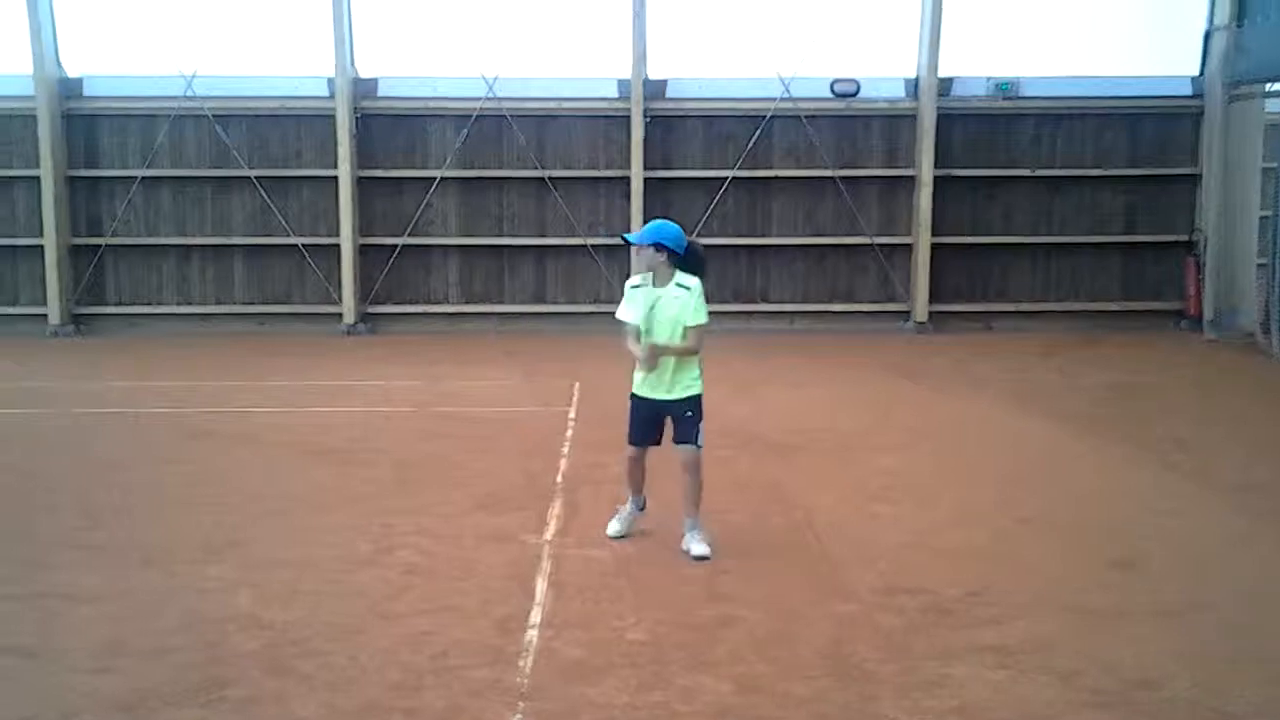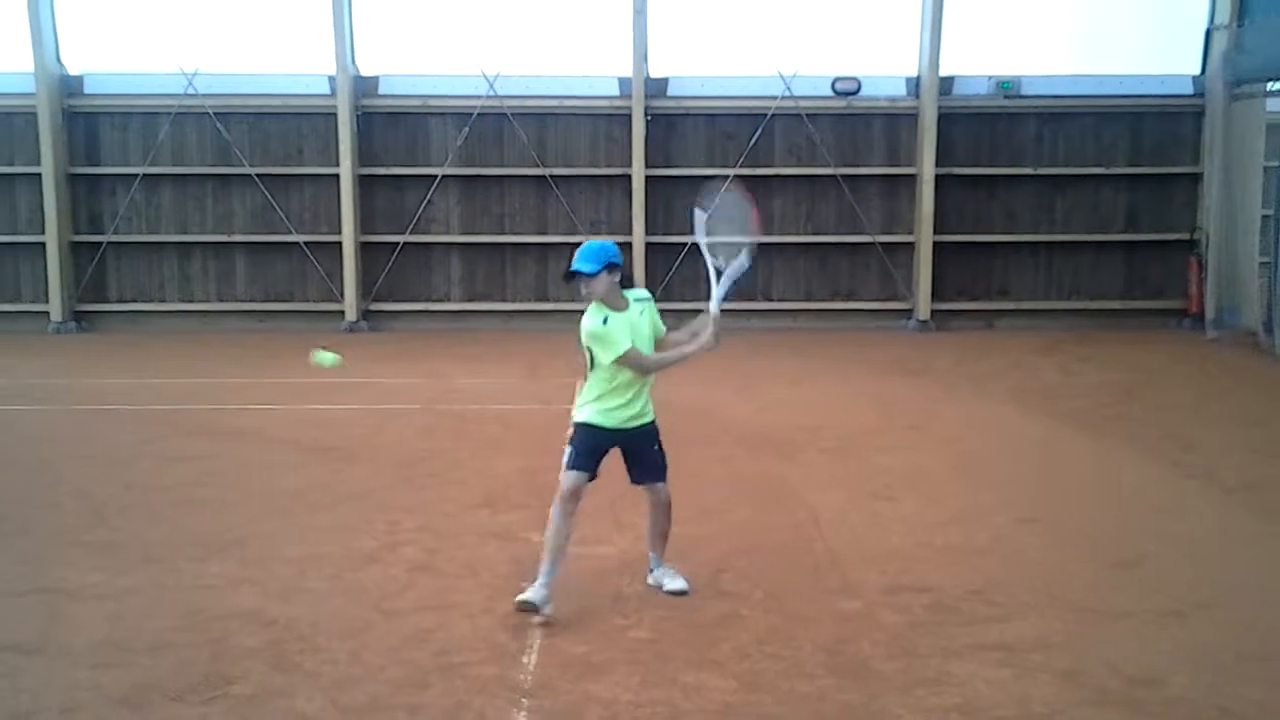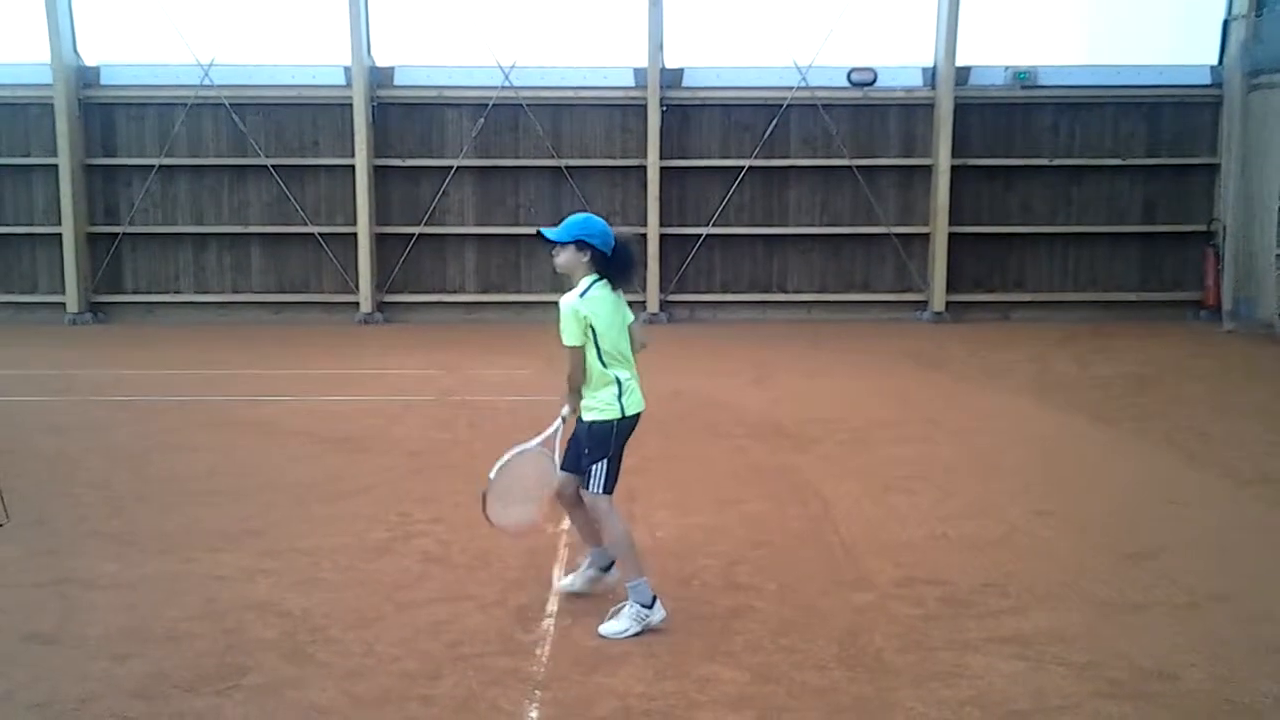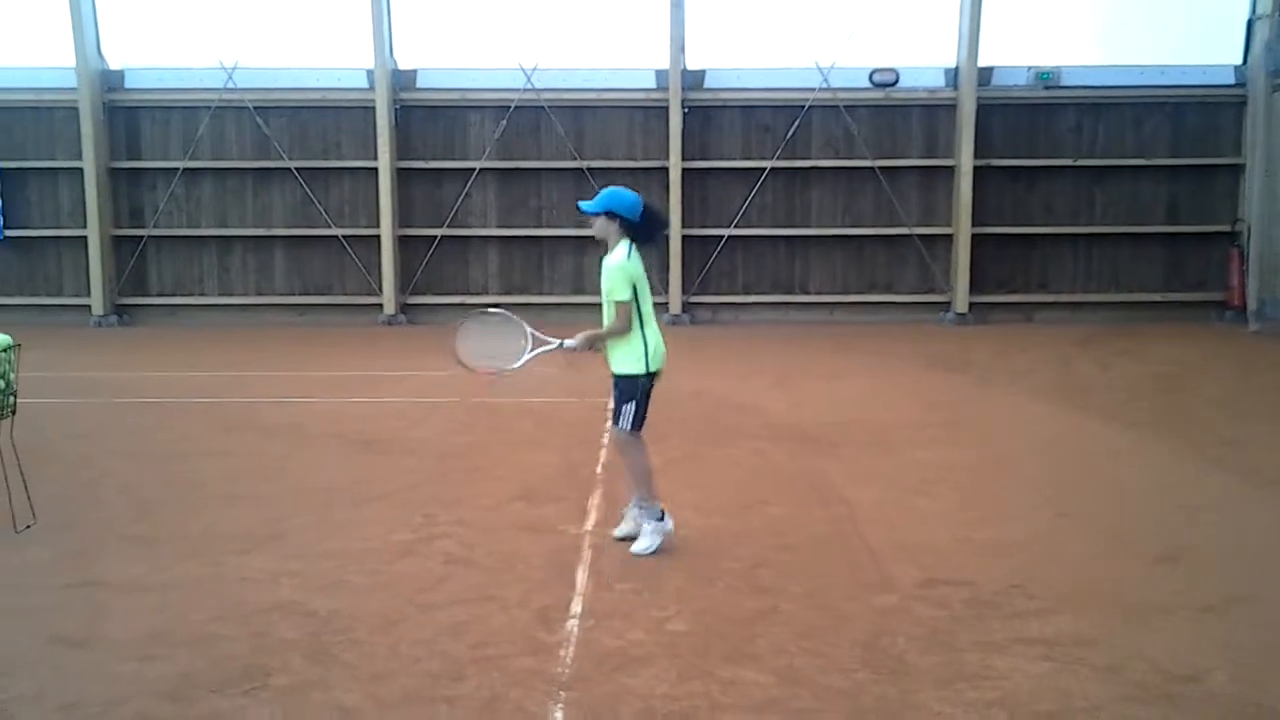
dt=1s
person 1, frame 1
left shoulder: (690, 288)
right shoulder: (635, 287)
left elbow: (695, 345)
right elbow: (631, 337)
left wrist: (662, 348)
right wrist: (641, 355)
left hip: (683, 390)
right hip: (645, 388)
left knee: (690, 457)
right knee: (635, 454)
left ankle: (692, 531)
right ankle: (634, 506)
person 1, frame 2
left shoulder: (642, 300)
right shoulder: (594, 325)
left elbow: (660, 344)
right elbow: (646, 365)
left wrist: (697, 329)
right wrist: (697, 347)
left hip: (638, 418)
right hip: (595, 417)
left knee: (660, 496)
right knee: (568, 491)
left ankle: (658, 566)
right ankle: (542, 586)
person 1, frame 3
left shoulder: (573, 303)
right shoulder: (610, 292)
left elbow: (576, 373)
right elbow: (636, 344)
left wrist: (571, 401)
left hip: (608, 411)
right hip: (599, 409)
left knee: (597, 503)
right knee: (566, 488)
left ankle: (643, 603)
right ankle: (600, 561)
person 1, frame 4
left shoulder: (617, 262)
right shoulder: (622, 254)
left elbow: (622, 324)
left wrist: (590, 336)
right wrist: (597, 337)
left hip: (636, 362)
right hip: (629, 360)
left knee: (623, 438)
right knee: (627, 436)
left ankle: (654, 517)
right ankle: (640, 508)
